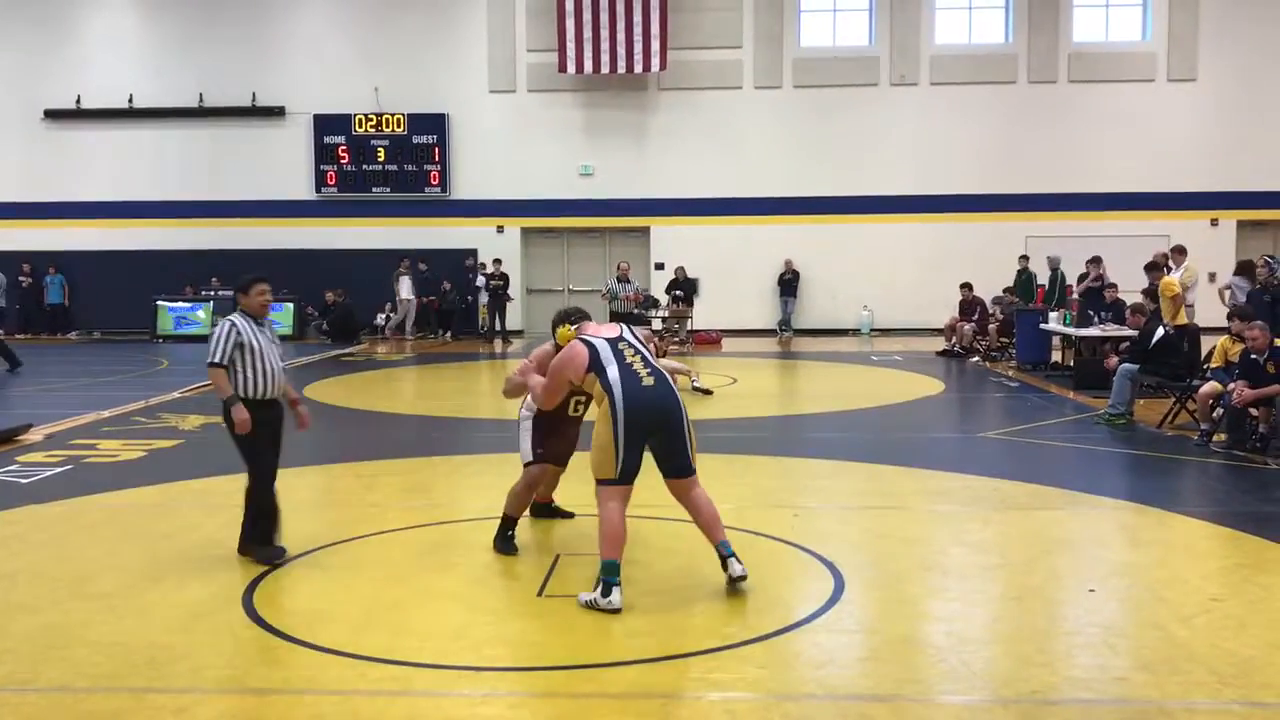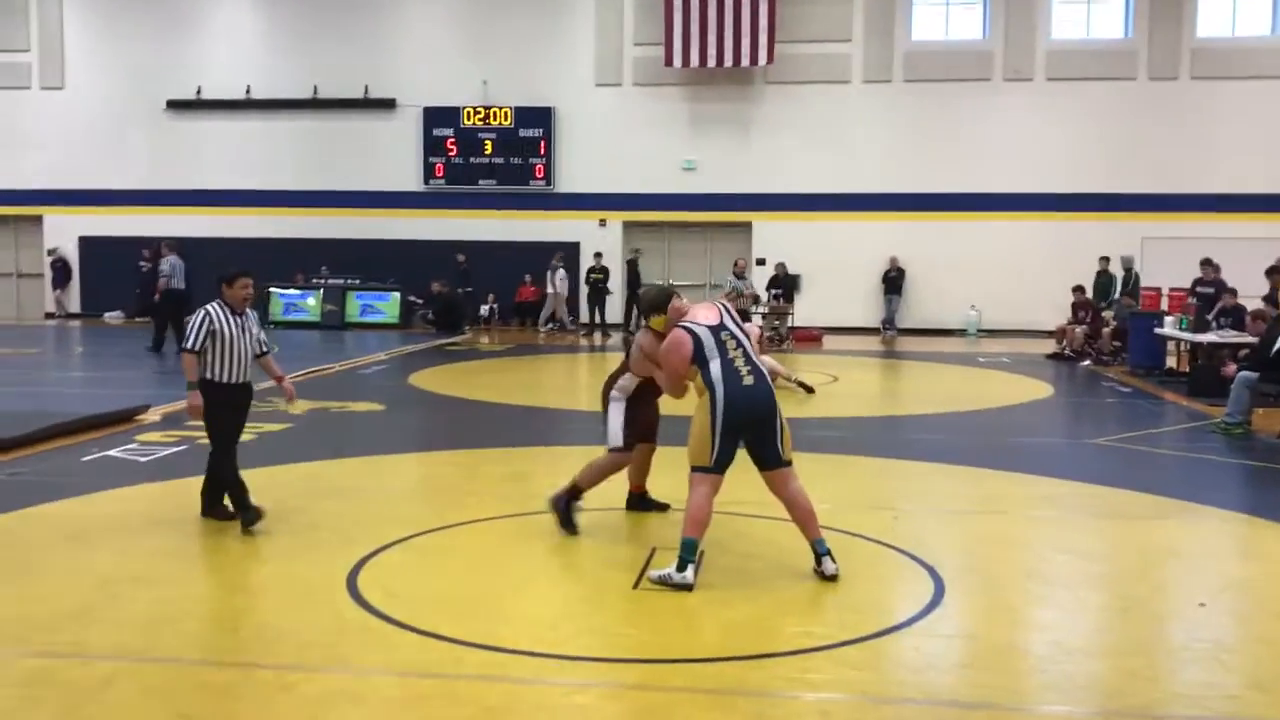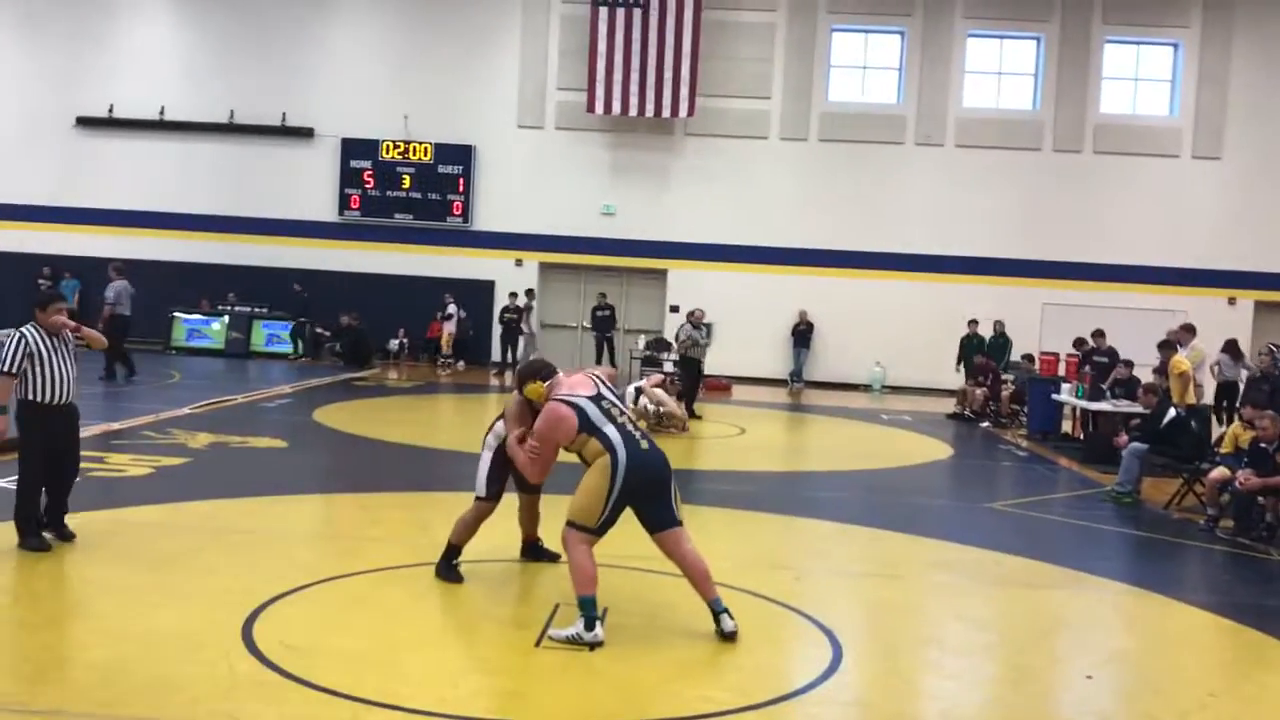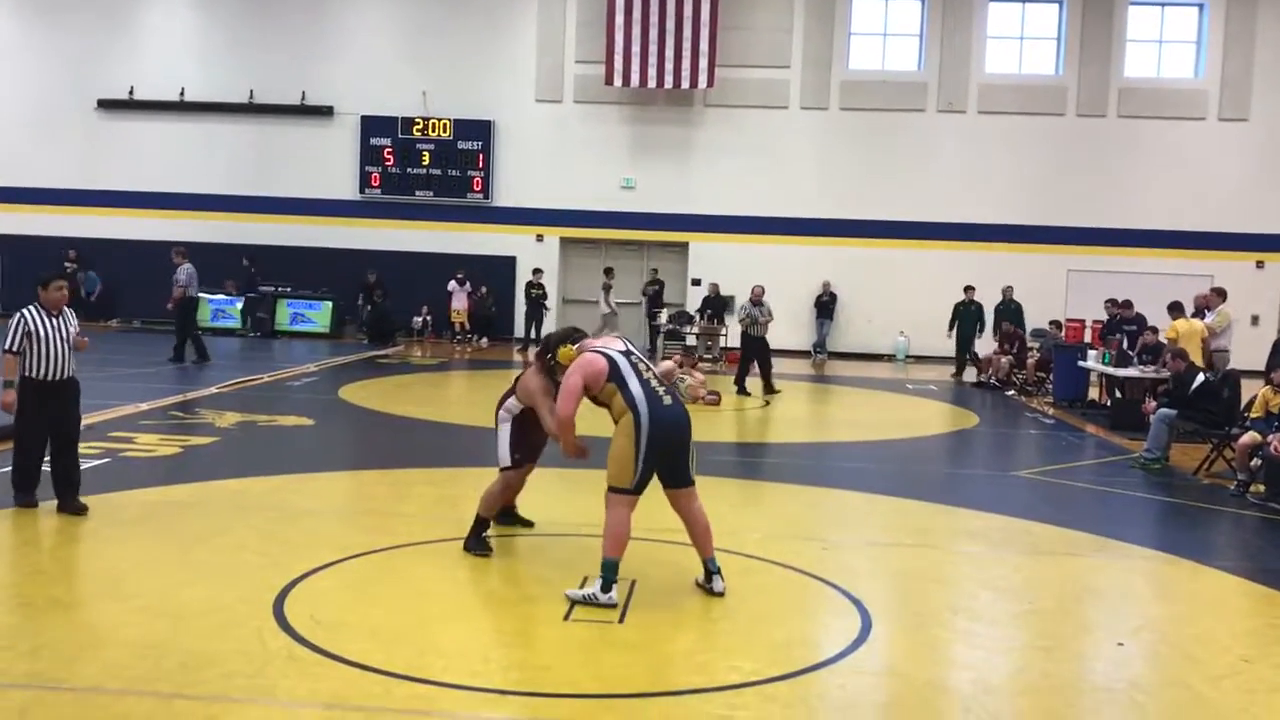
dt=1s
person 1, frame 1
left shoulder: (569, 354)
right shoulder: (624, 329)
left elbow: (545, 401)
left wrist: (530, 376)
left hip: (624, 408)
right hip: (668, 401)
left knee: (611, 498)
right knee: (689, 487)
left ankle: (609, 589)
right ankle: (730, 561)
person 1, frame 2
left shoulder: (673, 343)
right shoulder: (719, 306)
left elbow: (676, 391)
left wrist: (653, 373)
left hip: (724, 402)
right hip: (763, 395)
left knee: (702, 484)
right knee: (785, 481)
left ankle: (684, 568)
right ankle: (824, 558)
person 1, frame 3
left shoulder: (551, 415)
right shoulder: (589, 377)
left elbow: (535, 474)
right elbow: (609, 373)
left wrist: (512, 444)
left hip: (617, 466)
right hip: (654, 460)
left knee: (576, 540)
right knee: (679, 544)
left ankle: (589, 626)
right ankle: (722, 616)
person 1, frame 4
left shoulder: (580, 366)
right shoulder: (616, 342)
left elbow: (563, 414)
left wrist: (569, 444)
left hip: (642, 422)
right hip: (677, 416)
left knee: (618, 504)
right knee: (687, 500)
left ankle: (606, 587)
right ankle: (713, 575)
person 2, frame 1
left shoulder: (266, 329)
right shoulder: (231, 327)
right elbow: (217, 369)
left wrist: (296, 403)
right wrist: (235, 404)
left hip: (271, 408)
right hip: (246, 411)
left knee: (264, 474)
right knee: (263, 474)
left ankle: (253, 539)
right ankle: (261, 540)
person 2, frame 2
left shoulder: (251, 317)
right shoulder: (207, 315)
left elbow: (262, 352)
right elbow: (189, 353)
left wrist: (281, 380)
right wrist: (193, 391)
left hip: (241, 391)
right hip: (214, 392)
left knee: (225, 449)
right knee: (224, 450)
left ankle: (212, 503)
right ankle: (243, 508)
person 2, frame 3
left shoulder: (67, 335)
right shoulder: (23, 338)
left elbow: (102, 343)
left wrist: (76, 327)
left hip: (65, 411)
right hip: (35, 414)
left knee: (67, 469)
right knee: (33, 475)
left ankle: (55, 520)
right ankle: (29, 532)
person 2, frame 4
left shoulder: (69, 314)
right shoulder: (25, 318)
left wrist: (82, 344)
left hip: (66, 388)
right hip: (34, 389)
left knee: (67, 443)
right knee: (30, 443)
left ankle: (68, 497)
right ankle: (24, 491)
person 3, frame 1
right shoulder: (547, 355)
right elbow: (509, 390)
right wrist: (530, 382)
left hip: (569, 419)
right hip: (539, 417)
left knee: (556, 468)
right knee: (534, 474)
left ankle: (542, 504)
right ankle: (505, 531)
person 3, frame 2
left shoulder: (662, 333)
right shoulder: (648, 342)
left hip: (644, 395)
right hip: (622, 397)
left knee: (646, 447)
right knee: (619, 457)
left ankle: (637, 496)
right ankle: (566, 499)
person 3, frame 3
right shoulder: (519, 403)
right hip: (501, 445)
left knee: (531, 499)
right knee: (484, 507)
left ankle: (531, 546)
right ankle: (447, 561)
person 3, frame 4
left shoulder: (565, 366)
right shoulder: (539, 381)
right elbow: (550, 424)
left hip: (535, 416)
right hip: (514, 418)
left knee: (526, 467)
right knee: (510, 476)
left ankle: (505, 510)
right ankle: (476, 534)
